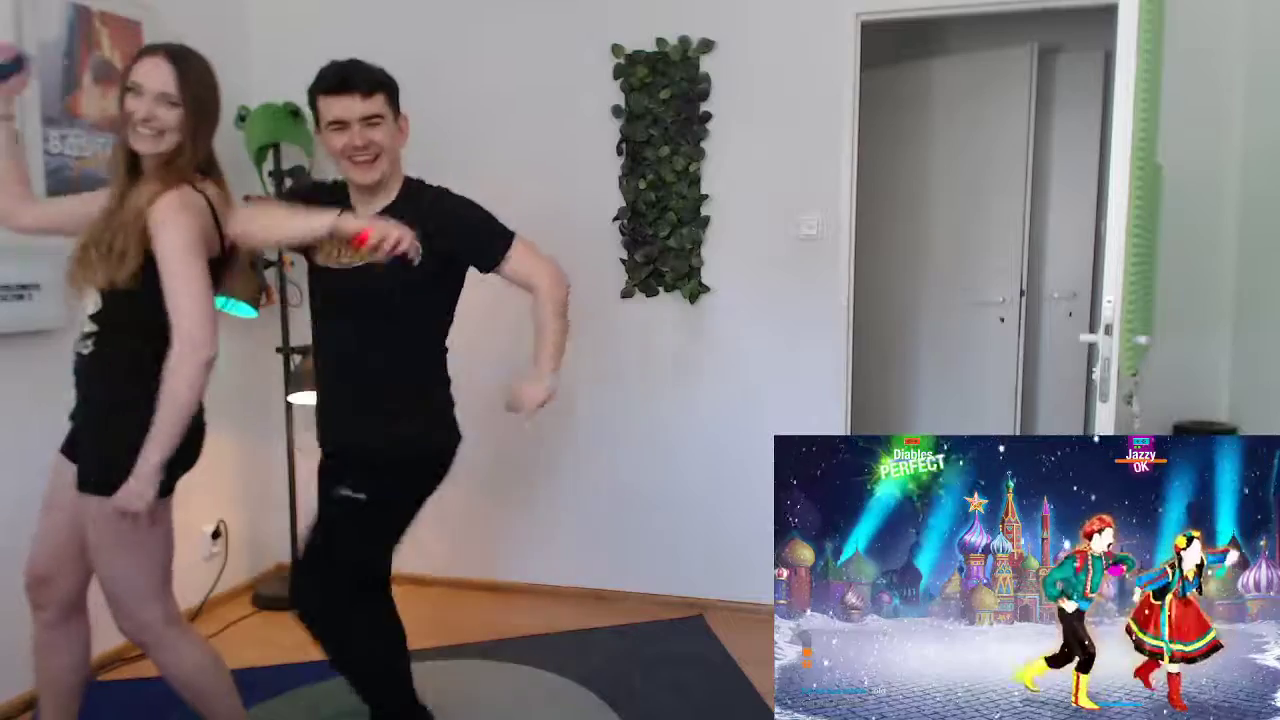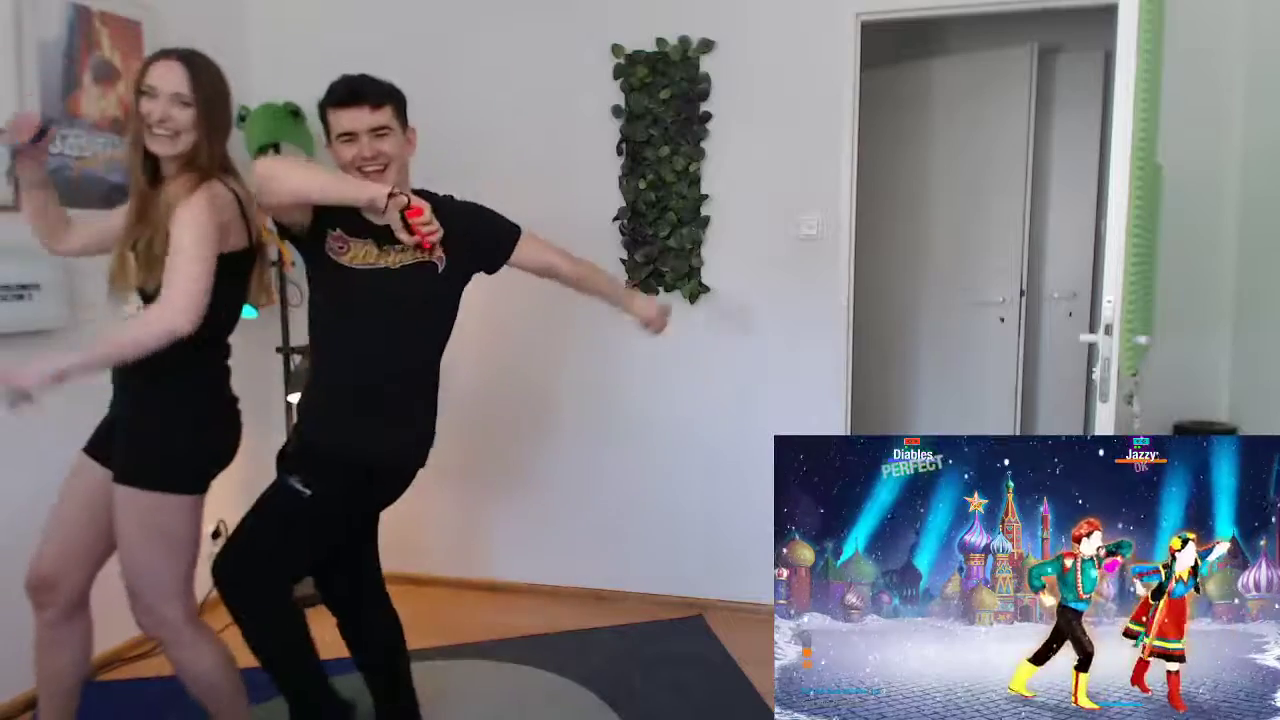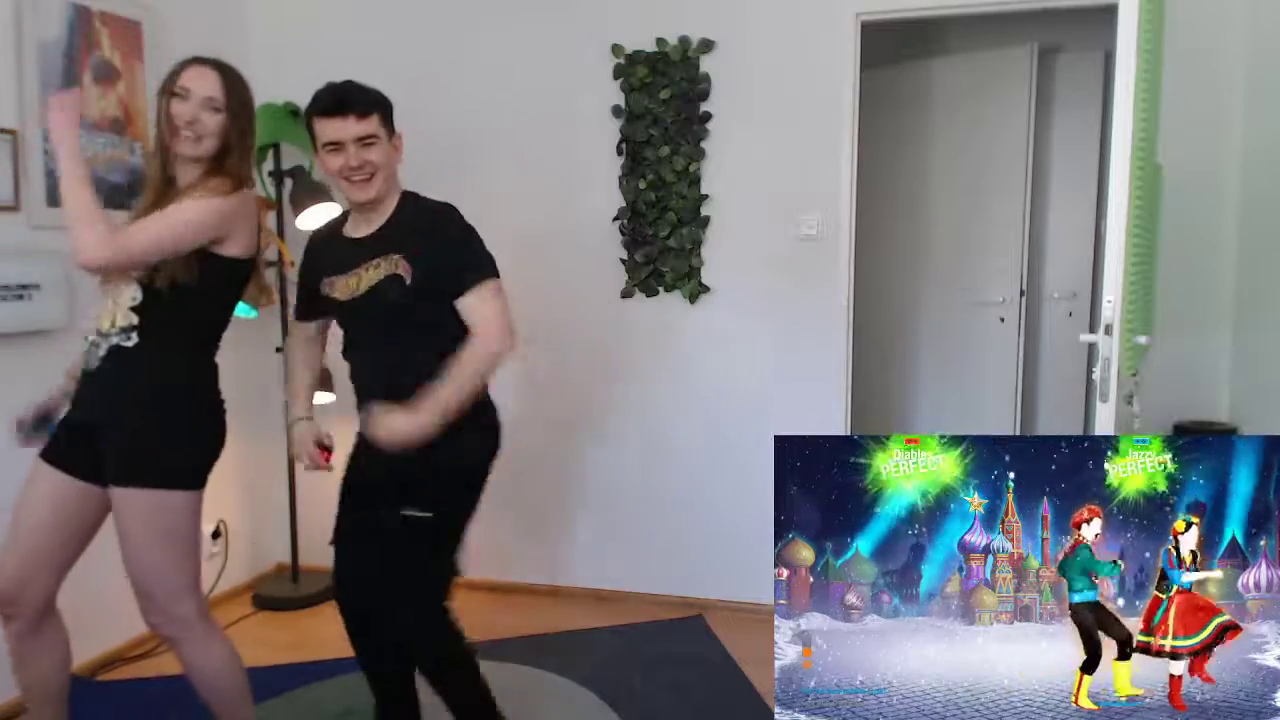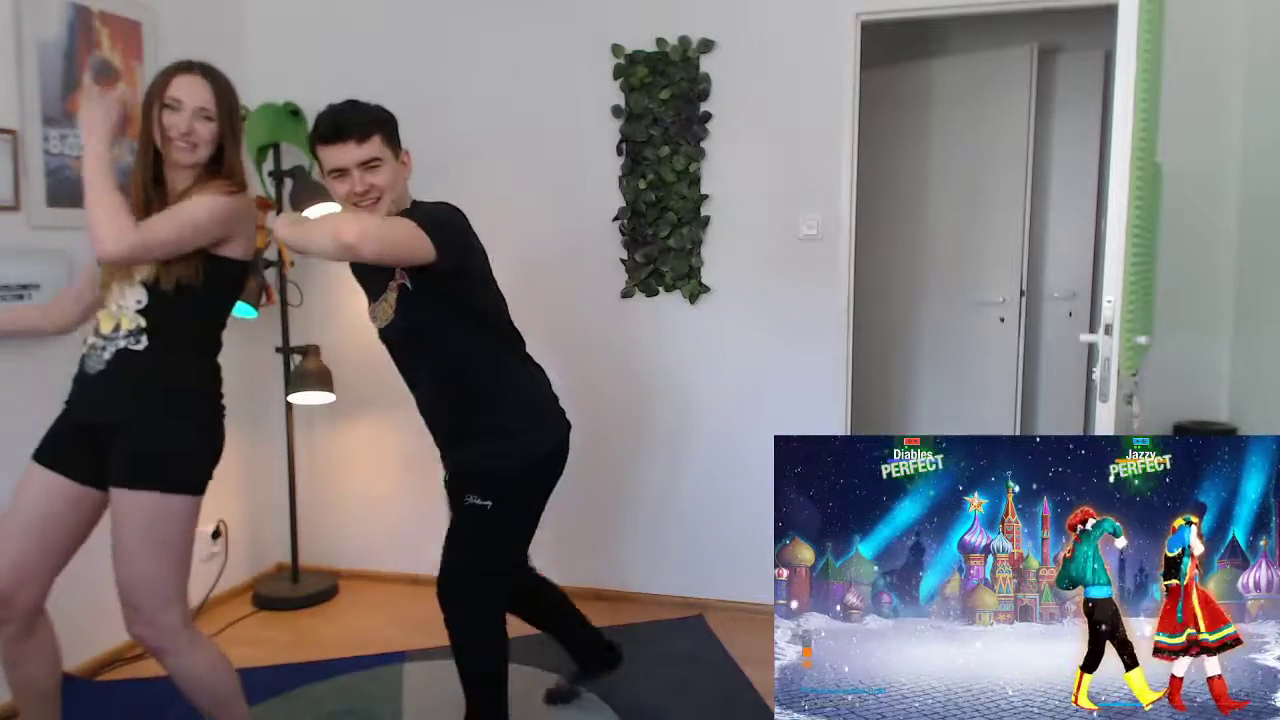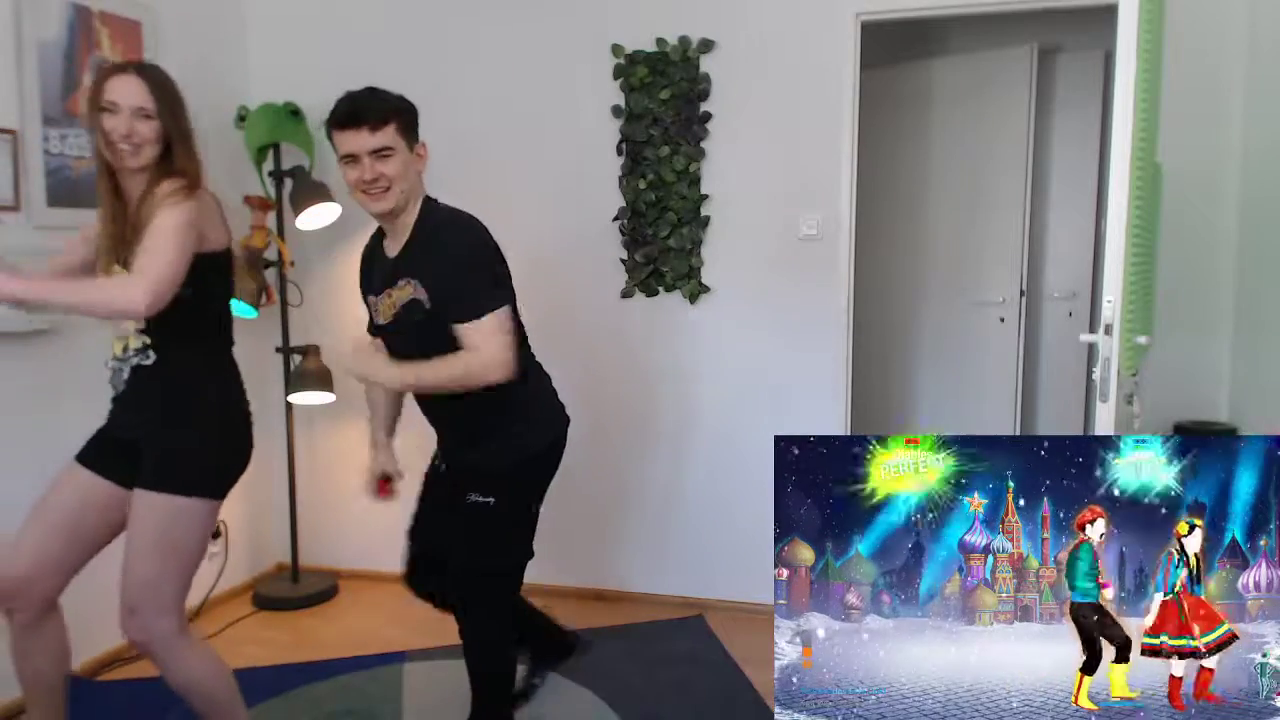
dt=0.4s
person 1, frame 1
left shoulder: (176, 204)
right shoulder: (134, 198)
left elbow: (197, 341)
left wrist: (150, 465)
left hip: (137, 420)
right hip: (109, 414)
left knee: (146, 618)
person 1, frame 2
left shoulder: (204, 198)
right shoulder: (161, 199)
left elbow: (180, 316)
right elbow: (64, 235)
left wrist: (54, 366)
left hip: (179, 417)
right hip: (144, 411)
left knee: (164, 615)
person 1, frame 3
left shoulder: (226, 202)
right shoulder: (161, 202)
left elbow: (95, 251)
left wrist: (67, 140)
right wrist: (66, 387)
left hip: (165, 415)
right hip: (99, 408)
left knee: (174, 615)
person 1, frame 4
left shoulder: (226, 203)
right shoulder: (141, 206)
left elbow: (116, 247)
right elbow: (66, 310)
left wrist: (95, 138)
left hip: (170, 419)
right hip: (94, 409)
left knee: (157, 625)
person 1, frame 5
left shoulder: (183, 201)
right shoulder: (117, 213)
left elbow: (141, 298)
right elbow: (55, 284)
left hip: (195, 422)
right hip: (132, 422)
left knee: (150, 625)
person 2, frame 1
left shoulder: (443, 213)
right shoulder: (316, 207)
left elbow: (546, 277)
right elbow: (243, 226)
left wrist: (543, 373)
right wrist: (340, 225)
left hip: (408, 444)
right hip: (347, 442)
left knee: (320, 590)
right knee: (352, 589)
person 2, frame 2
left shoulder: (453, 222)
right shoulder: (320, 214)
left elbow: (550, 260)
right elbow: (265, 178)
left wrist: (631, 302)
right wrist: (385, 199)
left hip: (376, 446)
right hip: (327, 441)
left knee: (243, 574)
right knee: (349, 587)
person 2, frame 3
left shoulder: (437, 226)
right shoulder: (321, 248)
left elbow: (495, 333)
right elbow: (307, 333)
left wrist: (425, 415)
right wrist: (301, 415)
left hip: (450, 448)
right hip: (380, 451)
left knee: (413, 604)
right knee: (356, 593)
person 2, frame 4
left shoulder: (441, 226)
right shoulder: (370, 262)
left elbow: (352, 236)
left wrist: (286, 227)
left hip: (520, 444)
right hip: (472, 450)
left knee: (466, 591)
right knee: (501, 577)
right ankle: (595, 654)
person 2, frame 5
left shoulder: (455, 240)
right shoulder: (375, 257)
left elbow: (494, 362)
right elbow: (380, 352)
left wrist: (394, 375)
right wrist: (380, 440)
left hip: (517, 441)
right hip: (461, 447)
left knee: (481, 587)
right knee: (426, 570)
right ankle: (546, 642)
person 3, frame 1
left shoulder: (1104, 556)
right shoulder: (1076, 559)
left elbow: (1129, 560)
right elbow: (1048, 580)
left wrist: (1123, 566)
right wrist: (1061, 600)
left hip: (1079, 612)
right hip: (1070, 612)
left knee: (1068, 654)
right knee: (1088, 652)
left ankle: (1027, 674)
right ankle: (1079, 697)
person 3, frame 2
left shoulder: (1098, 555)
right shoulder: (1065, 561)
left elbow: (1126, 545)
right elbow: (1034, 572)
left wrist: (1118, 558)
right wrist: (1042, 594)
left hip: (1077, 613)
right hip: (1067, 612)
left knee: (1049, 649)
right knee: (1086, 651)
left ankle: (1018, 683)
right ankle: (1079, 696)
person 3, frame 3
left shoulder: (1081, 547)
right shoulder: (1081, 550)
left elbow: (1062, 569)
right elbow: (1102, 569)
right wrist: (1118, 565)
left hip: (1092, 604)
right hip: (1080, 606)
left knee: (1125, 638)
right knee: (1094, 652)
left ankle: (1122, 686)
right ankle: (1079, 697)
person 3, frame 4
left shoulder: (1069, 556)
right shoulder: (1084, 540)
left elbow: (1062, 583)
right elbow: (1105, 523)
right wrist: (1119, 536)
left hip: (1105, 602)
right hip: (1097, 602)
left knee: (1125, 648)
right knee: (1095, 651)
left ankle: (1145, 695)
right ankle: (1079, 696)
person 3, frame 5
left shoulder: (1086, 547)
right shoulder: (1083, 548)
left elbow: (1073, 579)
right elbow: (1080, 581)
left wrist: (1100, 584)
right wrist: (1102, 591)
left hip: (1094, 607)
right hip: (1082, 608)
left knee: (1123, 641)
right knee: (1094, 654)
left ankle: (1118, 687)
right ankle: (1079, 697)
person 4, frame 1
left shoulder: (1202, 561)
right shoulder: (1170, 571)
left elbow: (1233, 553)
right elbow: (1141, 580)
left wrist: (1225, 564)
right wrist: (1137, 596)
left hip: (1183, 607)
right hip: (1165, 608)
right knee: (1175, 650)
left ankle: (1143, 671)
right ankle: (1174, 695)
person 4, frame 2
left shoulder: (1195, 561)
right shoulder: (1162, 571)
left elbow: (1224, 545)
right elbow: (1135, 571)
left wrist: (1209, 560)
right wrist: (1139, 588)
left hip: (1179, 606)
right hip: (1162, 608)
left knee: (1152, 645)
right knee: (1174, 649)
left ankle: (1137, 678)
right ankle: (1174, 695)
person 4, frame 3
left shoulder: (1194, 556)
right shoulder: (1168, 553)
right elbow: (1179, 576)
right wrist: (1209, 574)
left hip: (1188, 601)
right hip: (1170, 605)
left knee: (1221, 628)
right knee: (1180, 651)
left ankle: (1196, 666)
right ankle: (1174, 695)
person 4, frame 4
left shoulder: (1187, 553)
right shoulder: (1174, 545)
right elbow: (1185, 531)
right wrist: (1197, 545)
left hip: (1195, 602)
right hip: (1182, 603)
left knee: (1208, 648)
right knee: (1190, 650)
left ankle: (1222, 700)
right ankle: (1174, 695)
person 4, frame 5
left shoulder: (1195, 558)
right shoulder: (1173, 556)
right elbow: (1161, 584)
left wrist: (1200, 611)
right wrist: (1153, 613)
left hip: (1192, 605)
right hip: (1174, 607)
left knee: (1214, 642)
right knee: (1187, 650)
left ankle: (1201, 690)
right ankle: (1174, 695)
